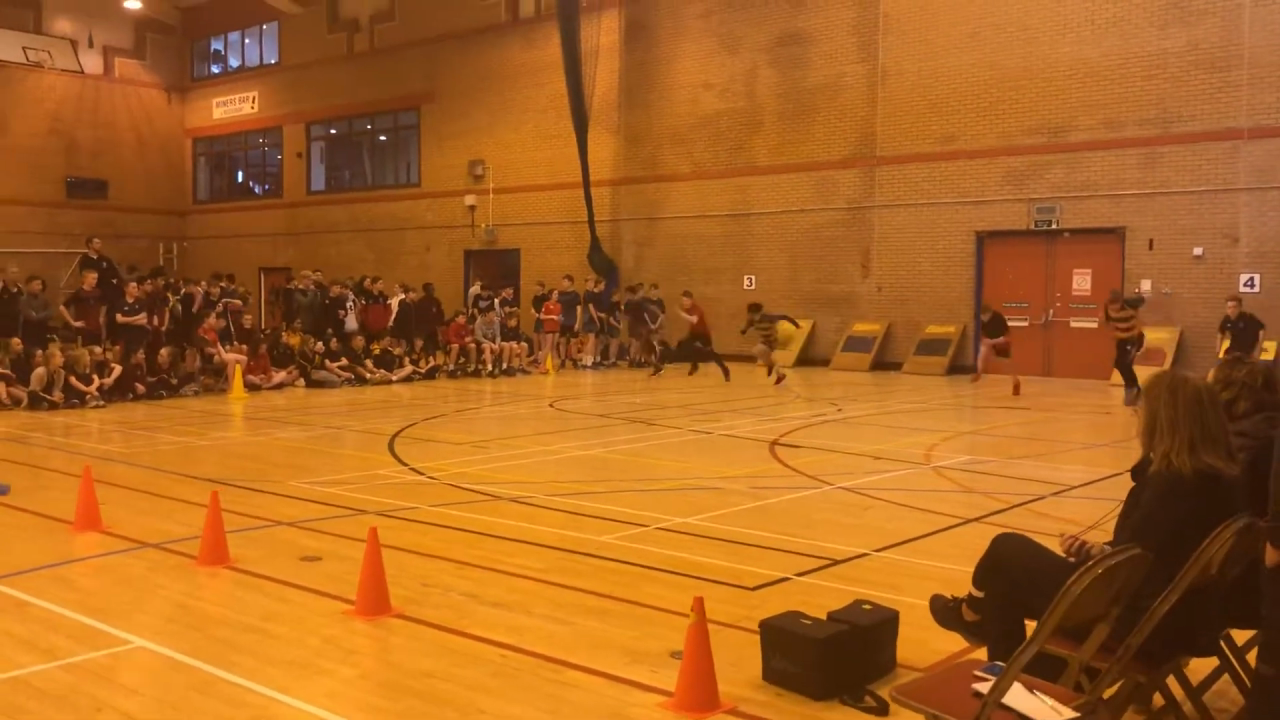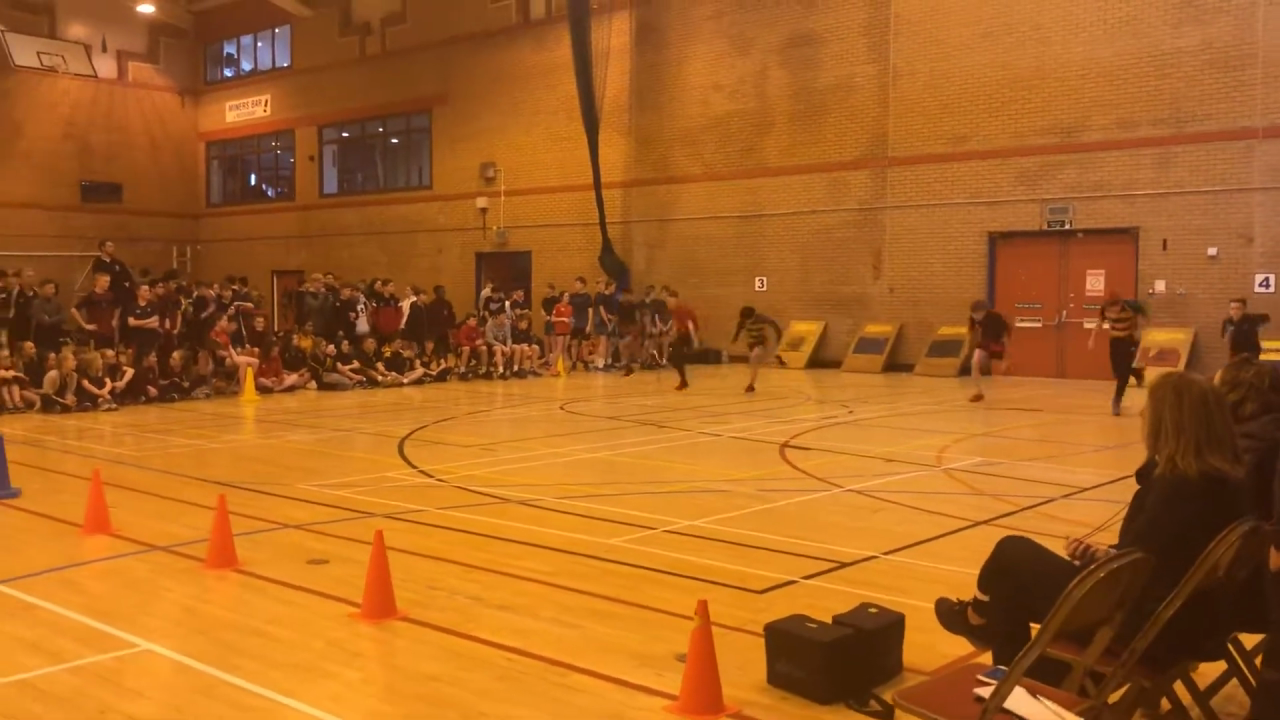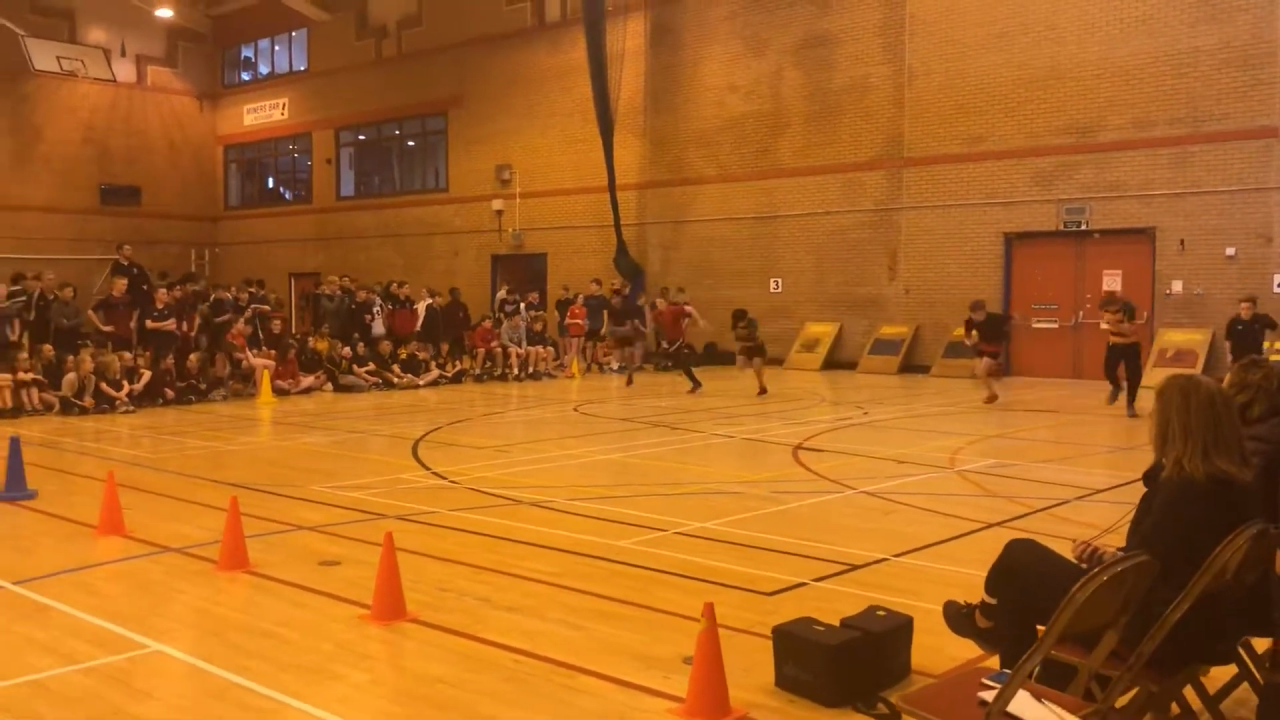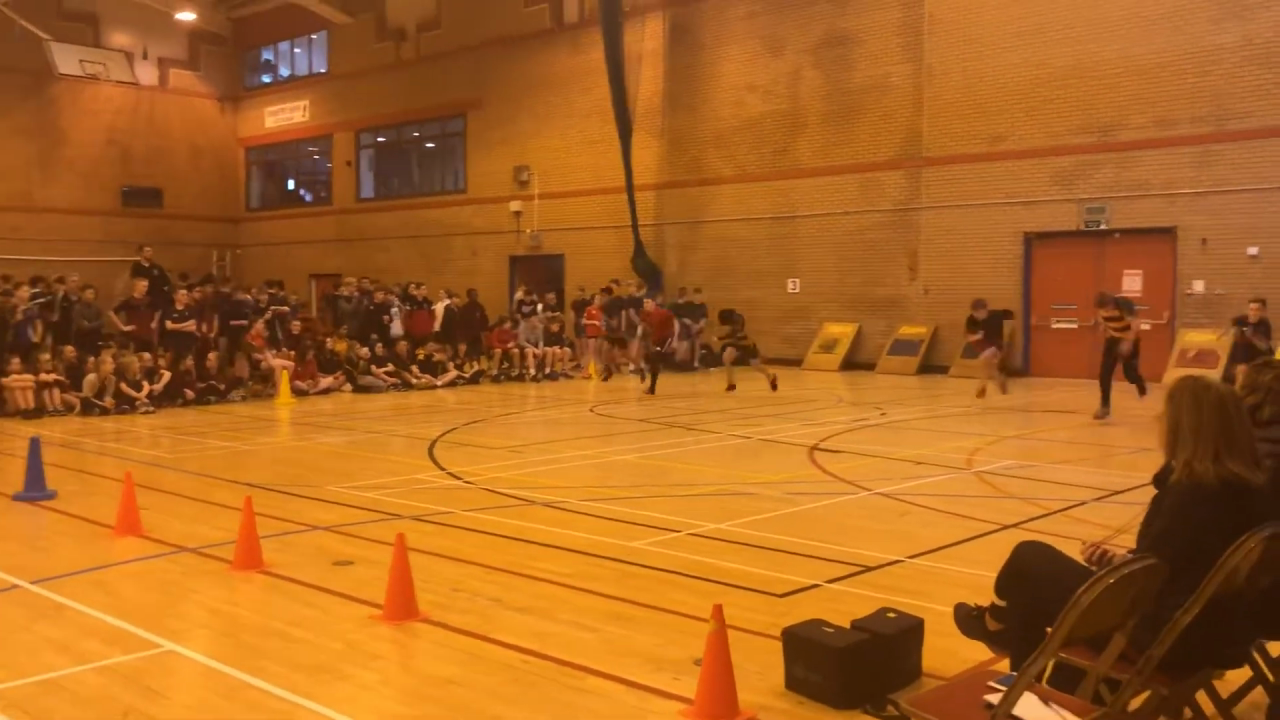
dt=0.1s
person 1, frame 1
left shoulder: (1169, 485)
right shoulder: (1221, 478)
left wrist: (1092, 555)
right wrist: (1103, 551)
left hip: (1143, 624)
left knee: (1006, 551)
left ankle: (972, 615)
person 1, frame 2
left shoulder: (1174, 488)
right shoulder: (1229, 481)
left wrist: (1099, 557)
right wrist: (1108, 554)
left hip: (1148, 627)
left knee: (1011, 553)
left ankle: (977, 619)
person 1, frame 3
left shoulder: (1180, 490)
right shoulder: (1239, 485)
left wrist: (1107, 560)
right wrist: (1114, 557)
left knee: (1019, 556)
left ankle: (986, 621)
person 1, frame 4
left shoulder: (1190, 493)
right shoulder: (1251, 487)
left wrist: (1116, 562)
right wrist: (1124, 560)
left knee: (1029, 558)
left ankle: (995, 623)
